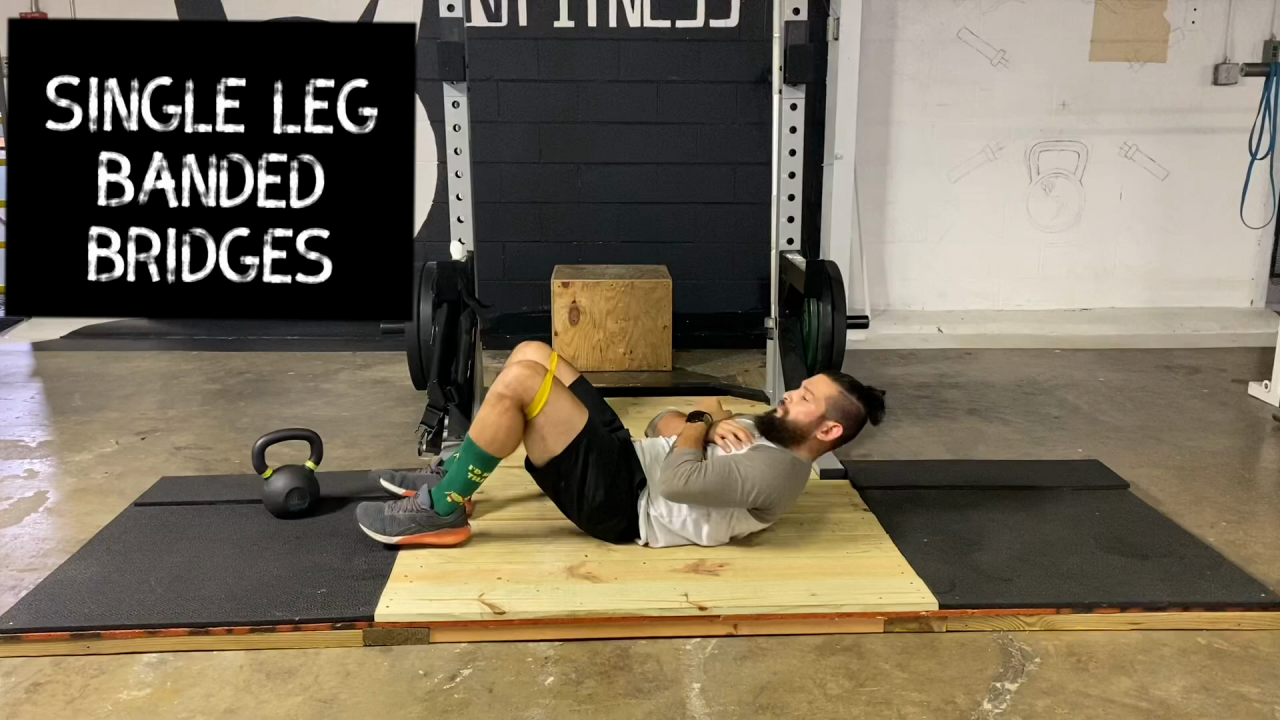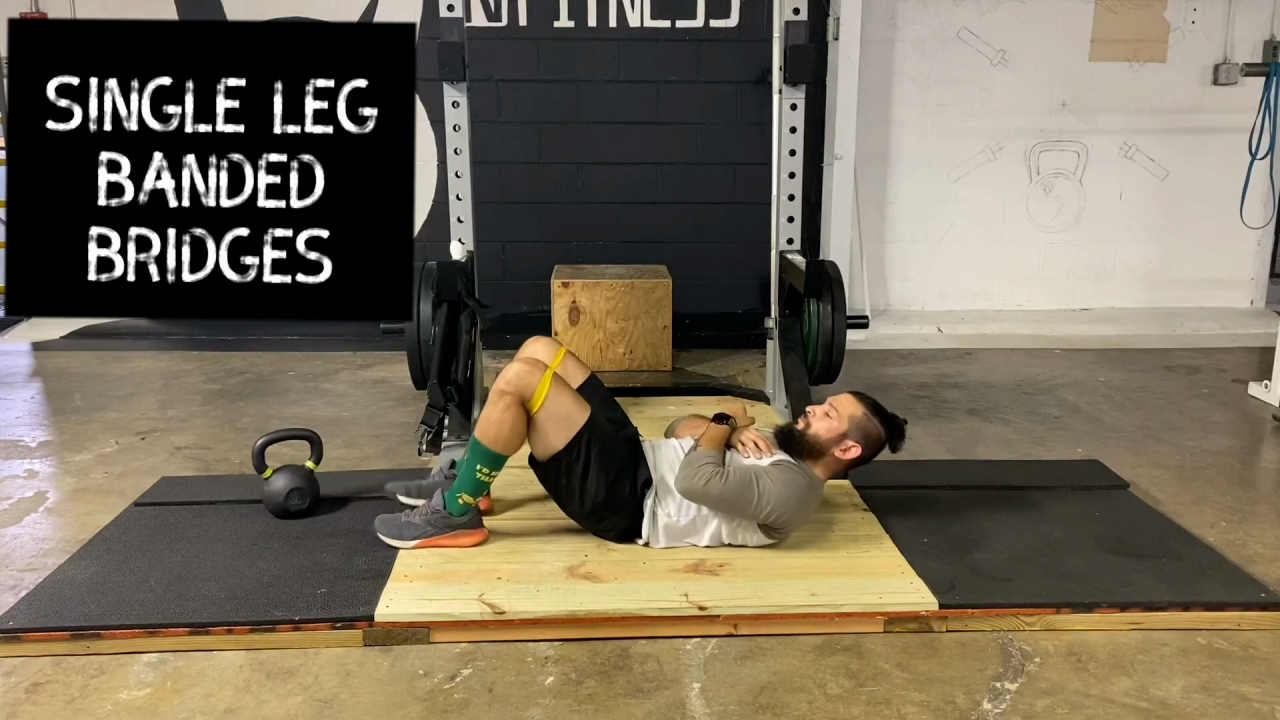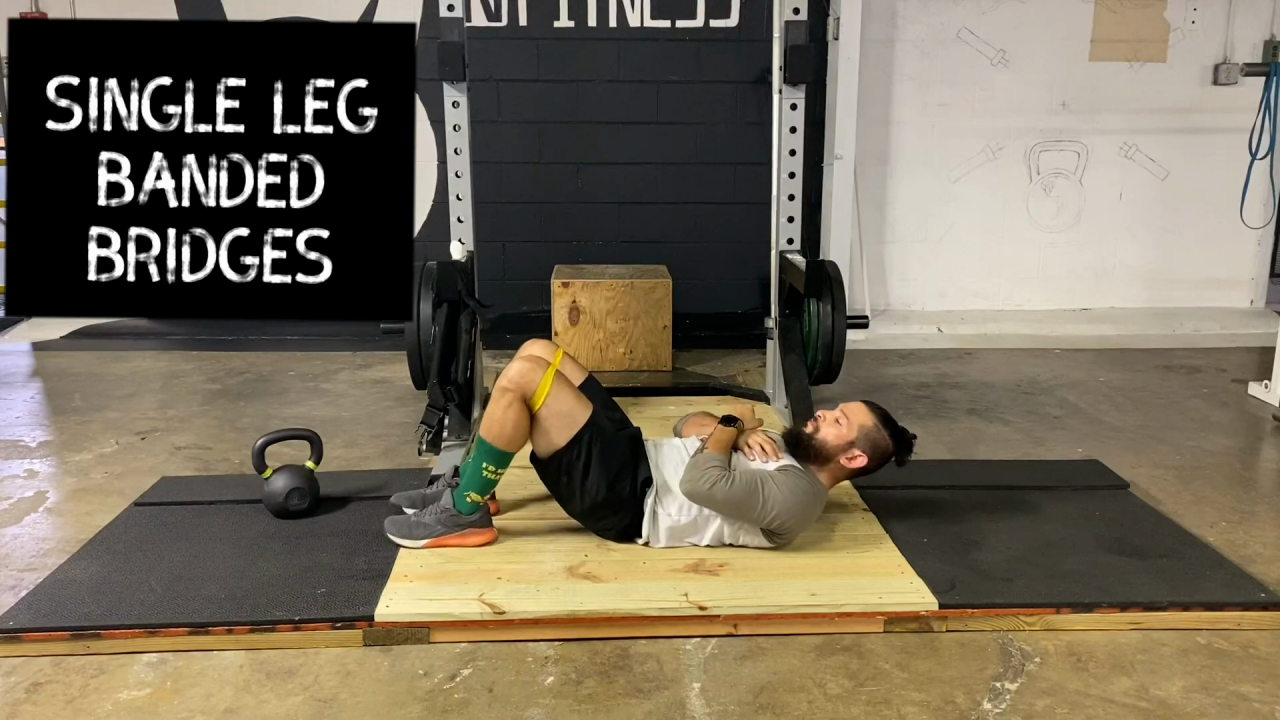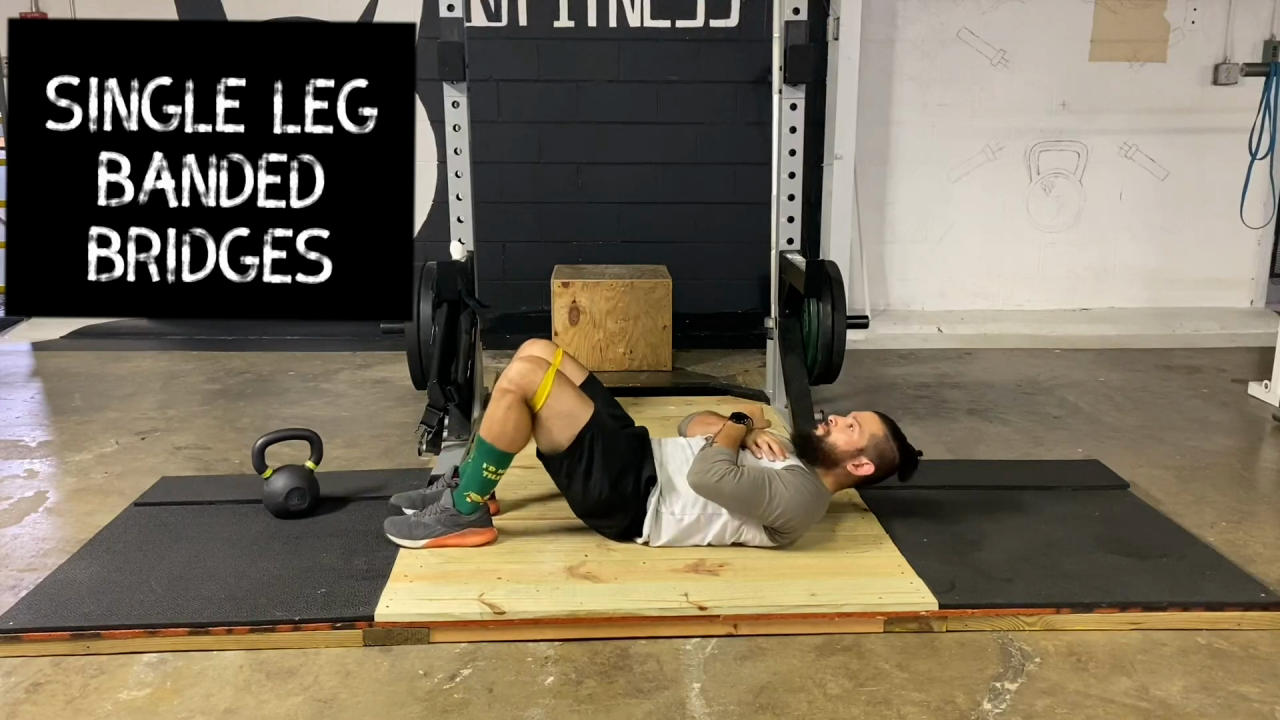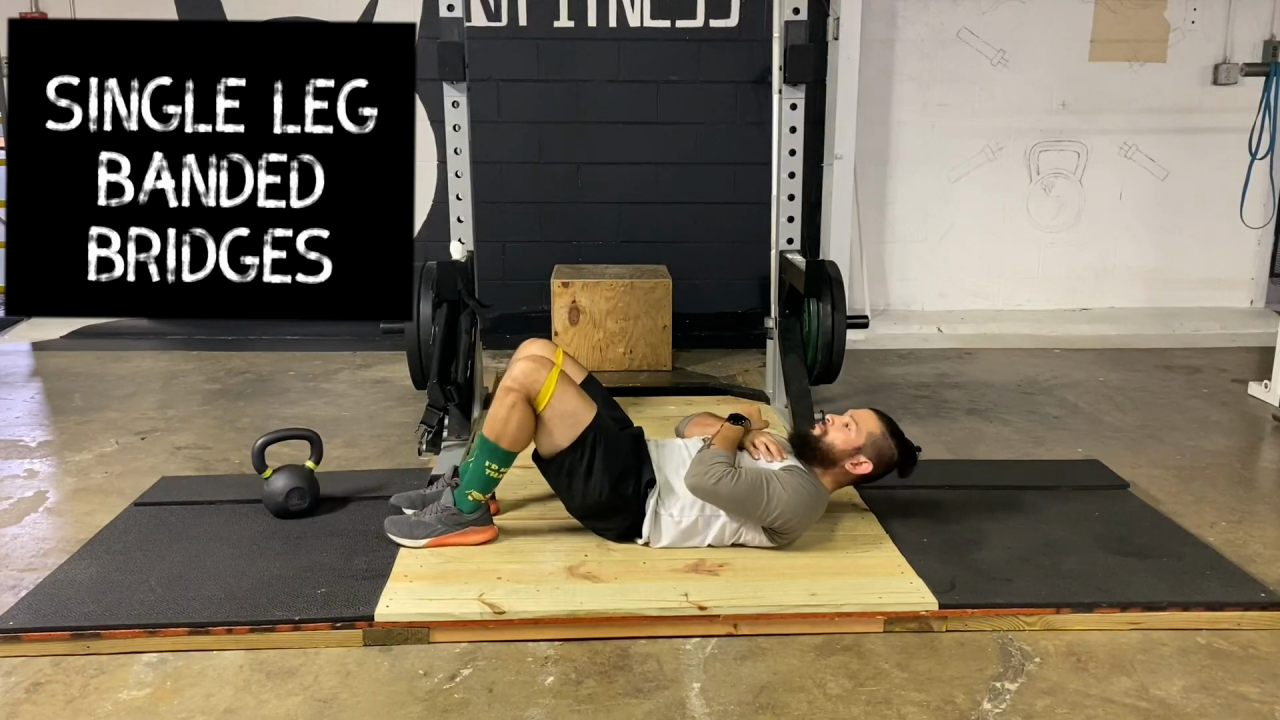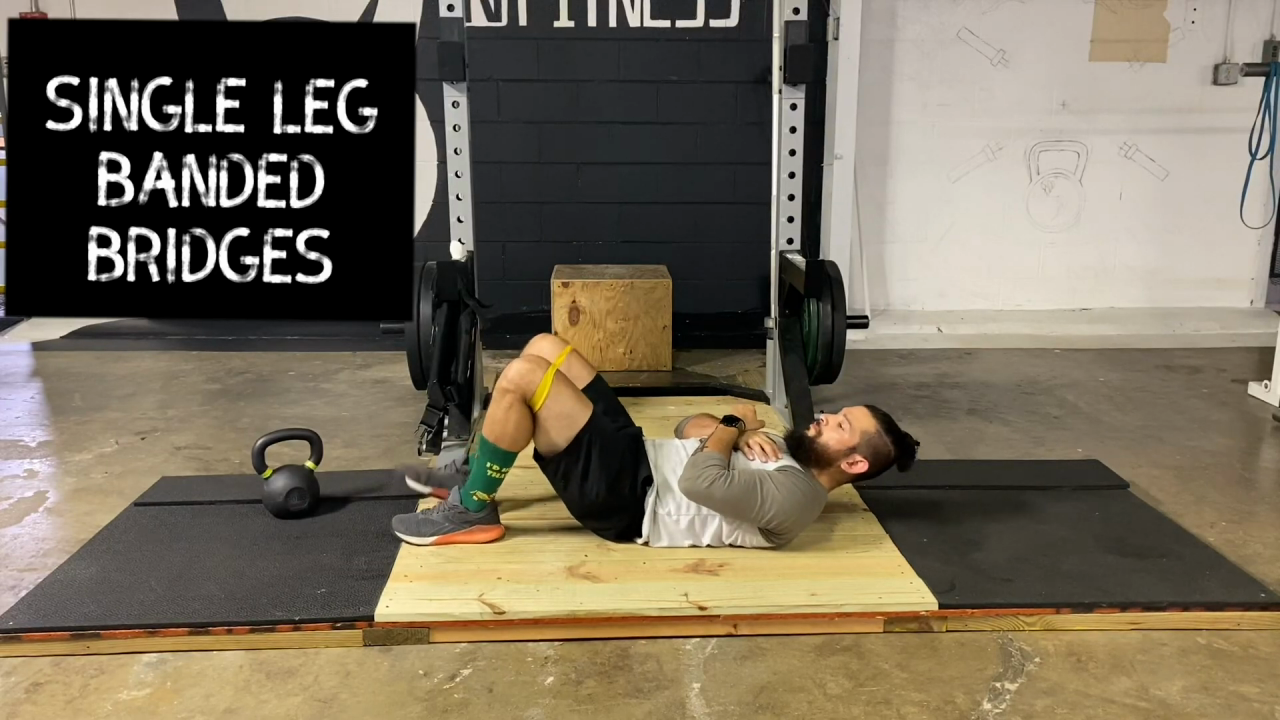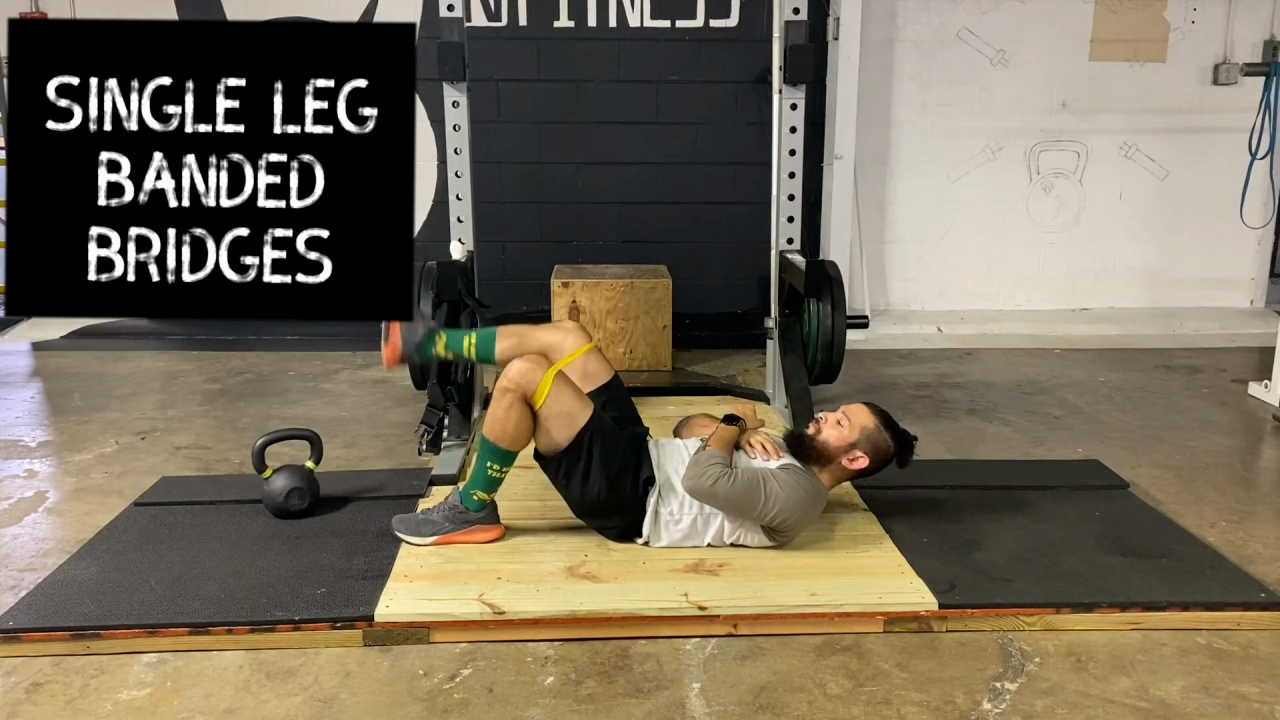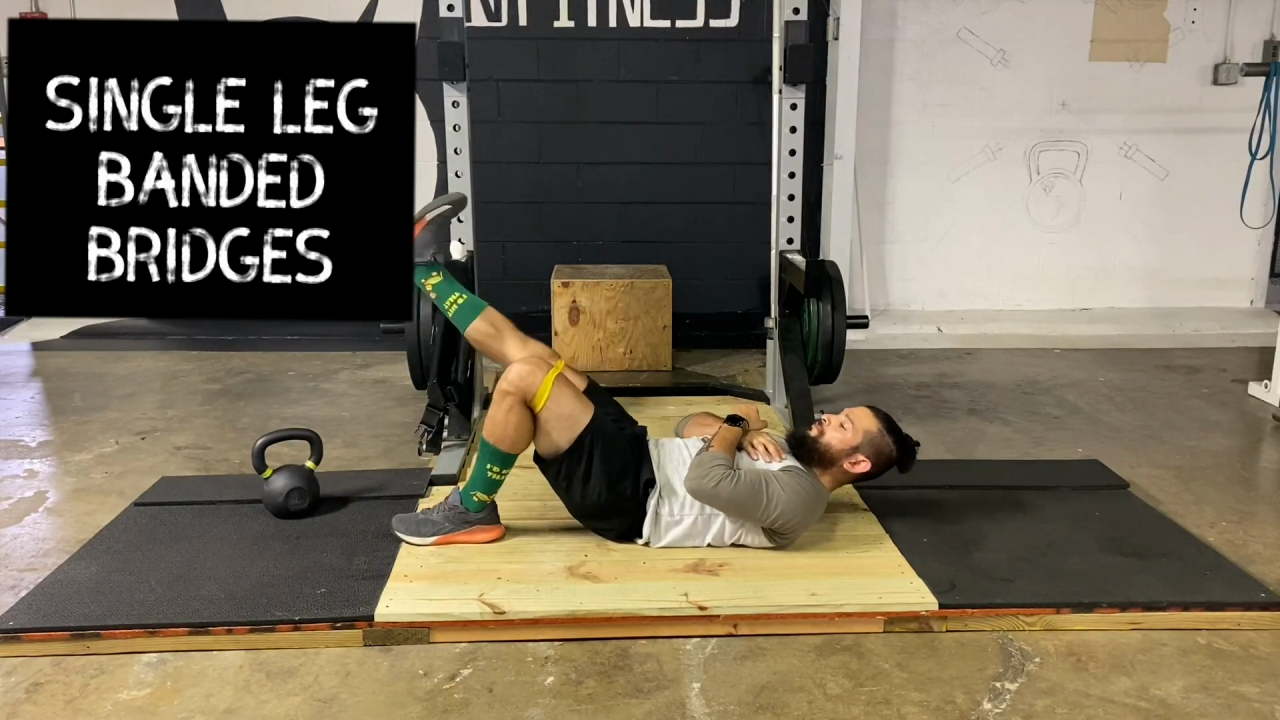
dt=0.4s
person 1, frame 1
left shoulder: (779, 471)
right shoulder: (768, 434)
left elbow: (676, 481)
right elbow: (662, 426)
left wrist: (704, 418)
right wrist: (714, 421)
left hip: (620, 503)
right hip: (628, 457)
left knee: (517, 382)
right knee: (531, 354)
left ankle: (441, 512)
right ankle: (451, 477)
person 1, frame 2
left shoulder: (792, 491)
right shoulder: (779, 450)
left elbow: (696, 481)
right elbow: (681, 430)
left wrist: (727, 421)
right wrist: (736, 429)
left hip: (624, 501)
right hip: (633, 457)
left knee: (518, 379)
right knee: (539, 349)
left ankle: (455, 514)
right ankle: (466, 480)
person 1, frame 3
left shoulder: (795, 497)
right shoulder: (782, 452)
left elbow: (699, 484)
right elbow: (689, 426)
left wrist: (734, 423)
right wrist: (740, 429)
left hip: (623, 499)
right hip: (634, 454)
left knee: (521, 375)
right knee: (536, 351)
left ankle: (464, 512)
right ankle: (469, 483)
person 1, frame 4
left shoulder: (799, 498)
right shoulder: (787, 455)
left elbow: (708, 476)
right elbow: (694, 425)
left wrist: (743, 422)
right wrist: (749, 430)
left hip: (628, 497)
right hip: (637, 453)
left knee: (521, 377)
right knee: (536, 352)
left ankle: (464, 513)
right ankle: (468, 482)
person 1, frame 5
left shoulder: (796, 498)
right shoulder: (784, 454)
left elbow: (704, 478)
right elbow: (691, 426)
left wrist: (740, 423)
right wrist: (747, 430)
left hip: (625, 498)
right hip: (635, 454)
left knee: (527, 375)
right knee: (535, 351)
left ankle: (467, 512)
right ankle: (469, 482)
person 1, frame 6
left shoulder: (793, 498)
right shoulder: (785, 454)
left elbow: (698, 481)
right elbow: (689, 427)
left wrist: (734, 424)
right wrist: (740, 432)
left hip: (623, 499)
right hip: (635, 454)
left knee: (521, 376)
right knee: (545, 348)
left ankle: (471, 511)
right ankle: (471, 474)
person 1, frame 7
left shoulder: (796, 499)
right shoulder: (790, 453)
left elbow: (701, 481)
right elbow: (689, 425)
left wrist: (736, 422)
right wrist: (742, 428)
left hip: (626, 502)
right hip: (640, 459)
left knee: (524, 376)
right knee: (566, 337)
left ankle: (473, 512)
right ankle: (423, 341)
person 1, frame 8
left shoulder: (797, 498)
right shoulder: (786, 454)
left elbow: (704, 480)
right elbow: (691, 426)
left wrist: (737, 424)
right wrist: (745, 430)
left hip: (626, 500)
right hip: (638, 456)
left knee: (522, 378)
right knee: (525, 352)
left ankle: (472, 512)
right ankle: (430, 272)
